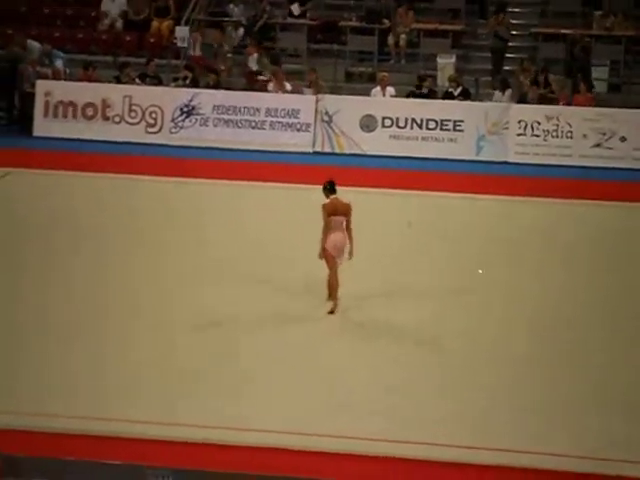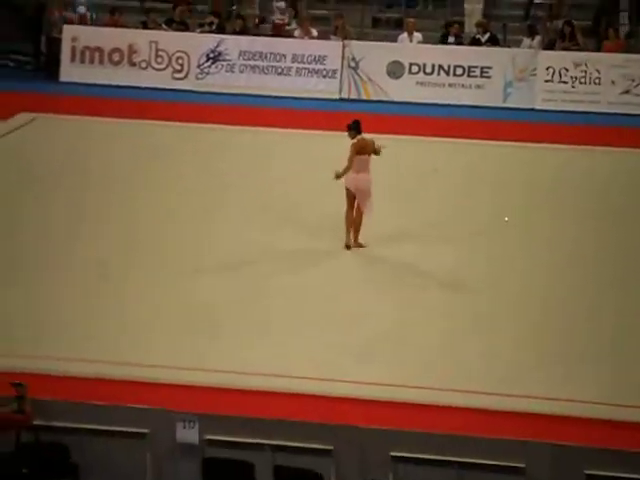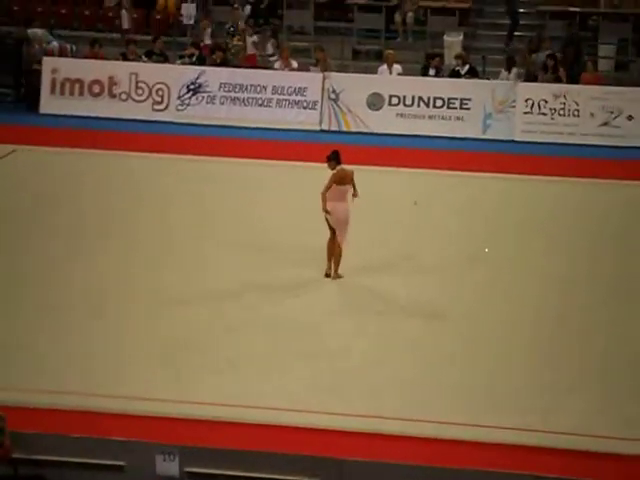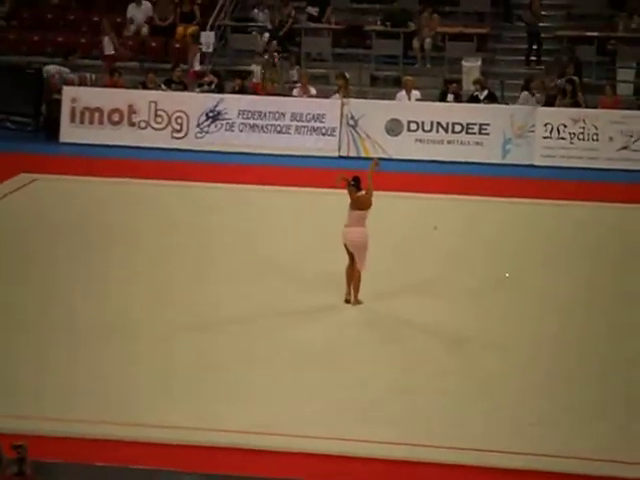
dt=0.5s
person 1, frame 1
left shoulder: (326, 206)
right shoulder: (347, 206)
left elbow: (326, 227)
right elbow: (348, 227)
left wrist: (322, 247)
right wrist: (351, 246)
left hip: (330, 239)
right hip: (341, 238)
left knee: (333, 271)
right knee: (333, 269)
left ankle: (334, 302)
right ankle: (331, 295)
person 1, frame 2
left shoulder: (355, 145)
right shoulder: (371, 142)
left elbow: (350, 164)
left wrist: (341, 174)
right wrist: (378, 150)
left hip: (352, 178)
right hip: (365, 179)
left knee: (349, 208)
right knee: (359, 210)
left ankle: (348, 238)
right ankle: (355, 240)
person 1, frame 3
left shoulder: (335, 175)
right shoulder: (350, 172)
left elbow: (324, 192)
left wrist: (324, 205)
right wrist: (355, 190)
left hip: (331, 208)
right hip: (343, 208)
left knee: (332, 236)
right knee: (339, 240)
left ankle: (328, 267)
right ankle: (335, 272)
person 1, frame 4
left shoulder: (355, 199)
right shoulder: (368, 197)
left elbow: (350, 185)
right elbow: (369, 179)
left wrist: (345, 180)
right wrist: (373, 166)
left hip: (348, 232)
right hip: (360, 234)
left knee: (351, 262)
right knee: (358, 267)
left ankle: (348, 293)
right ankle: (355, 298)
